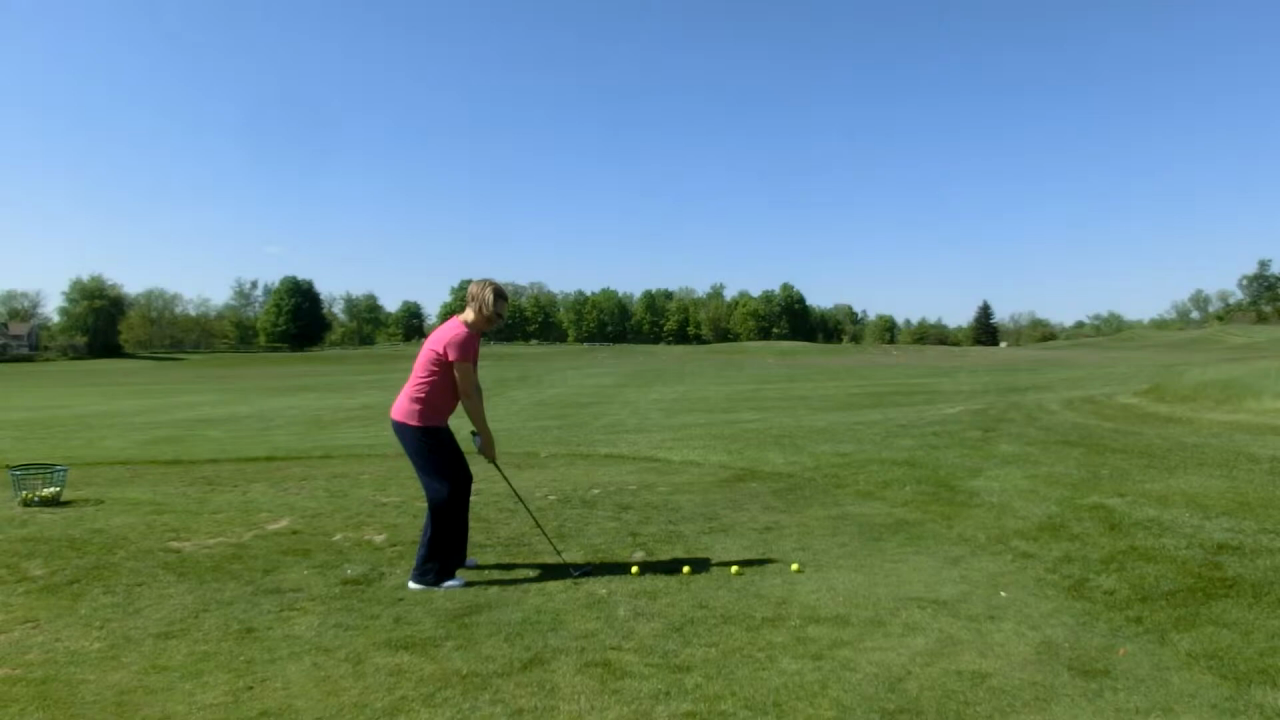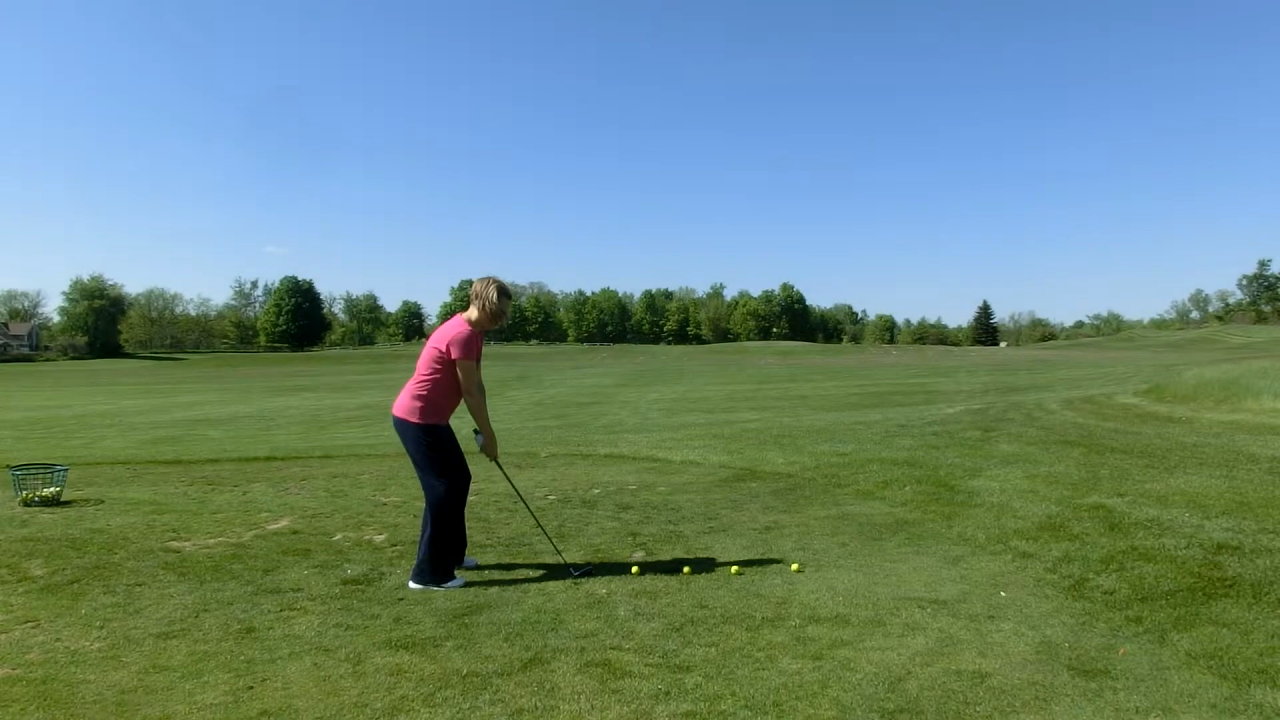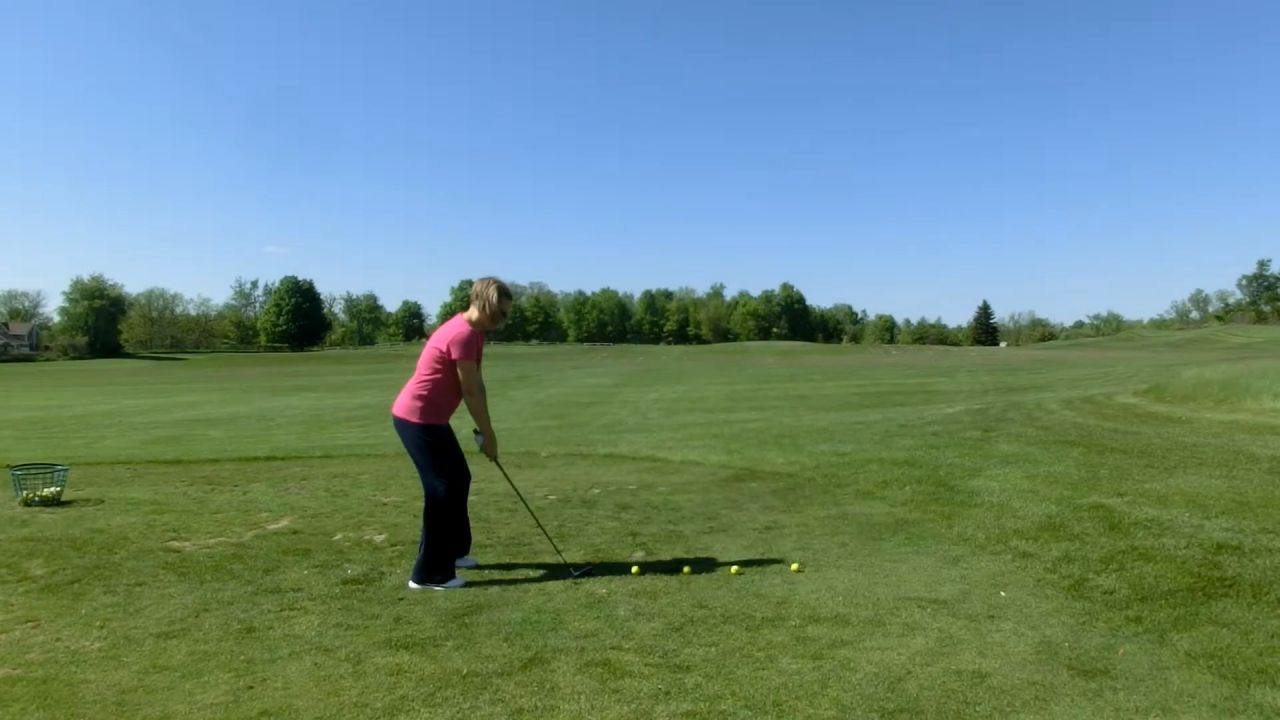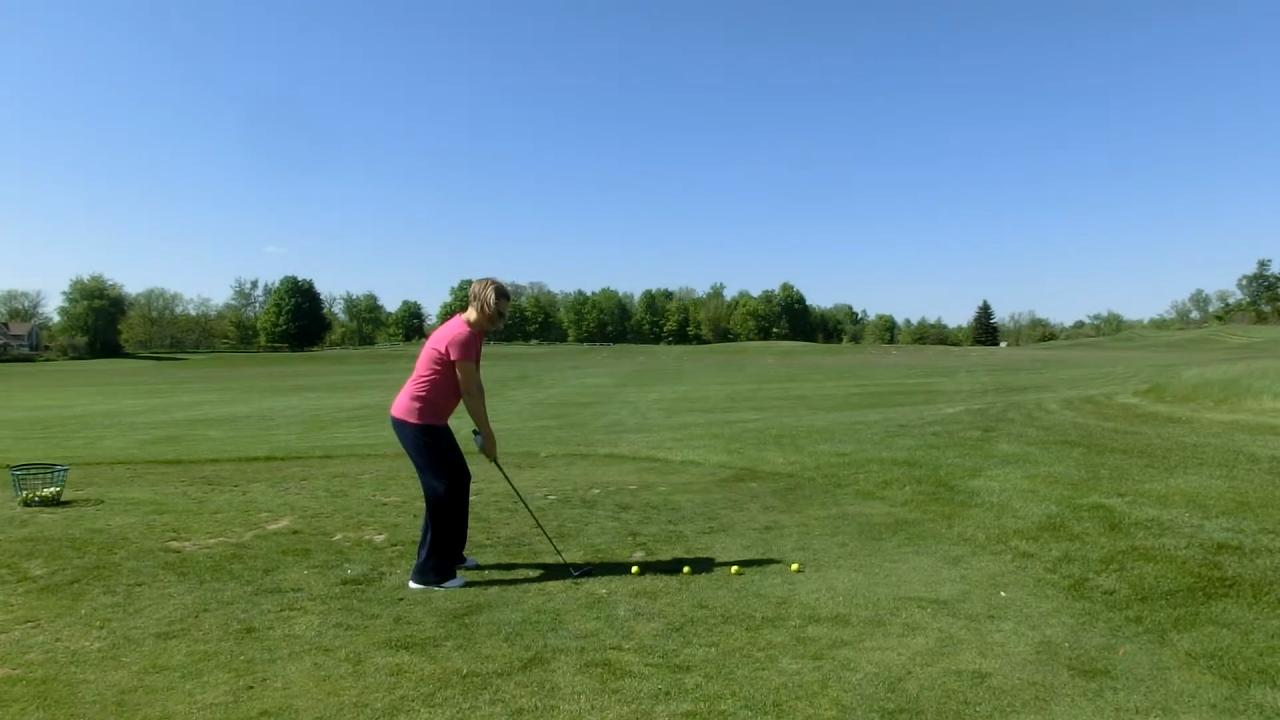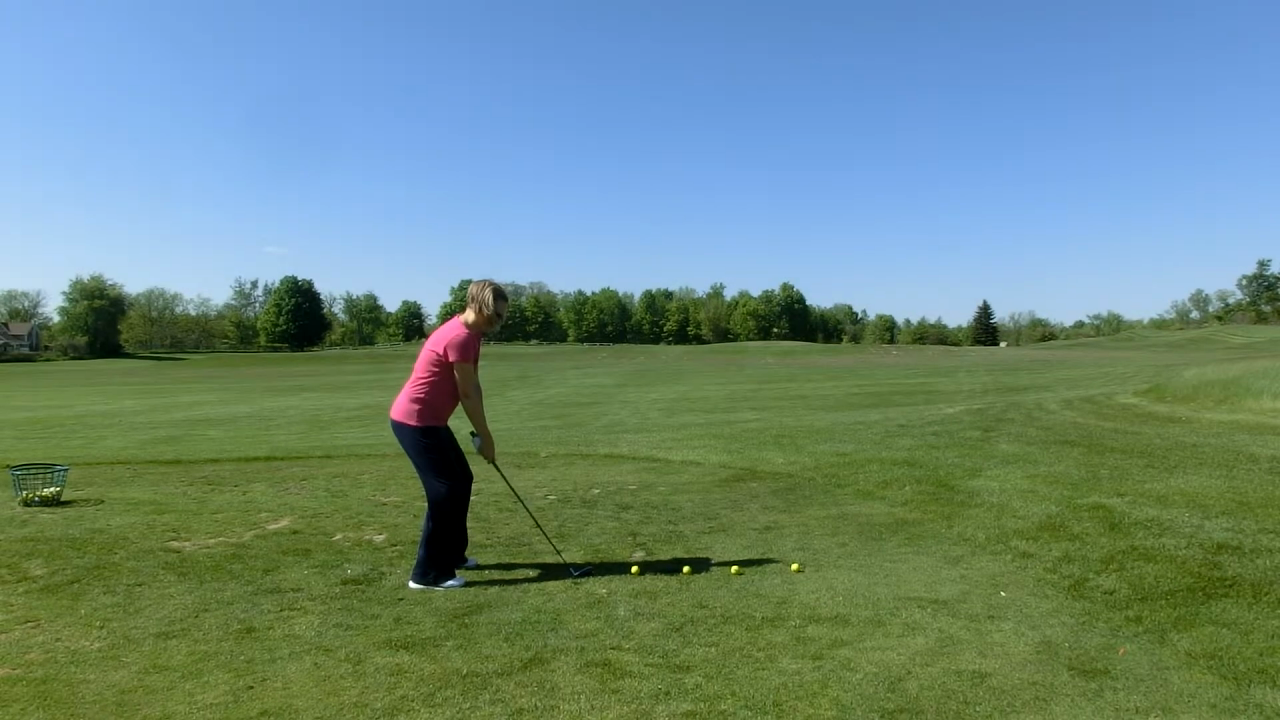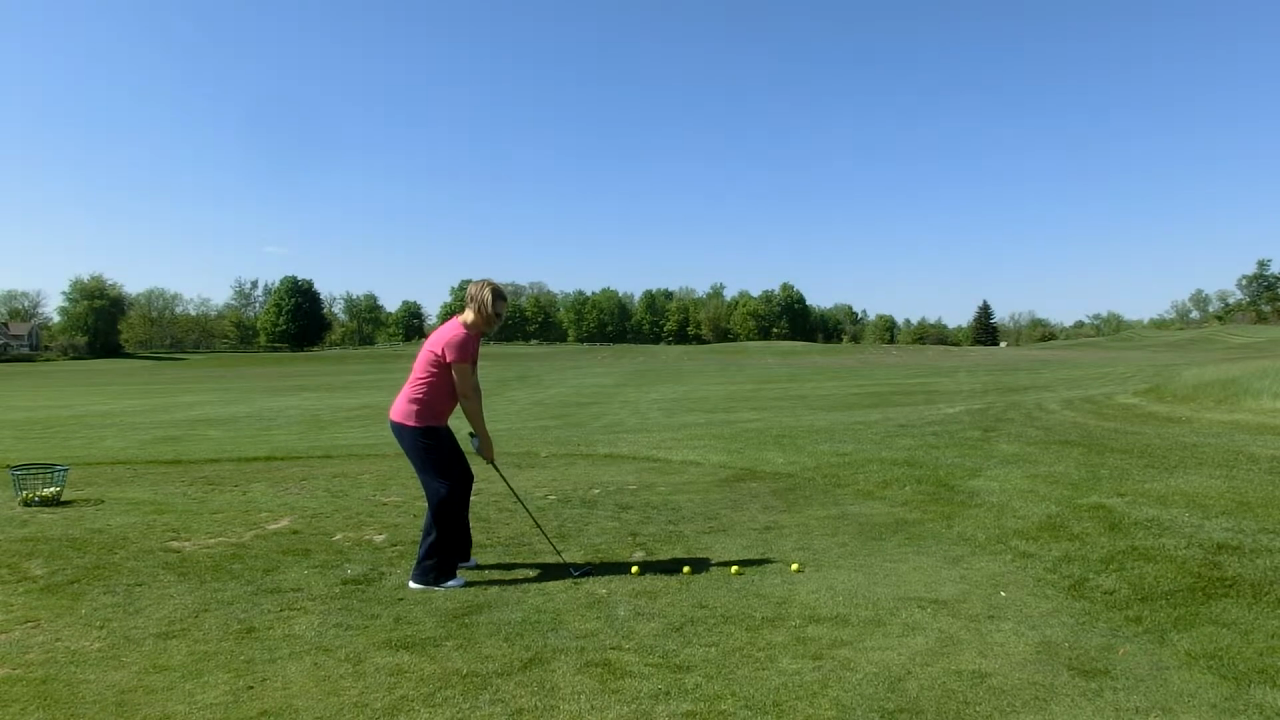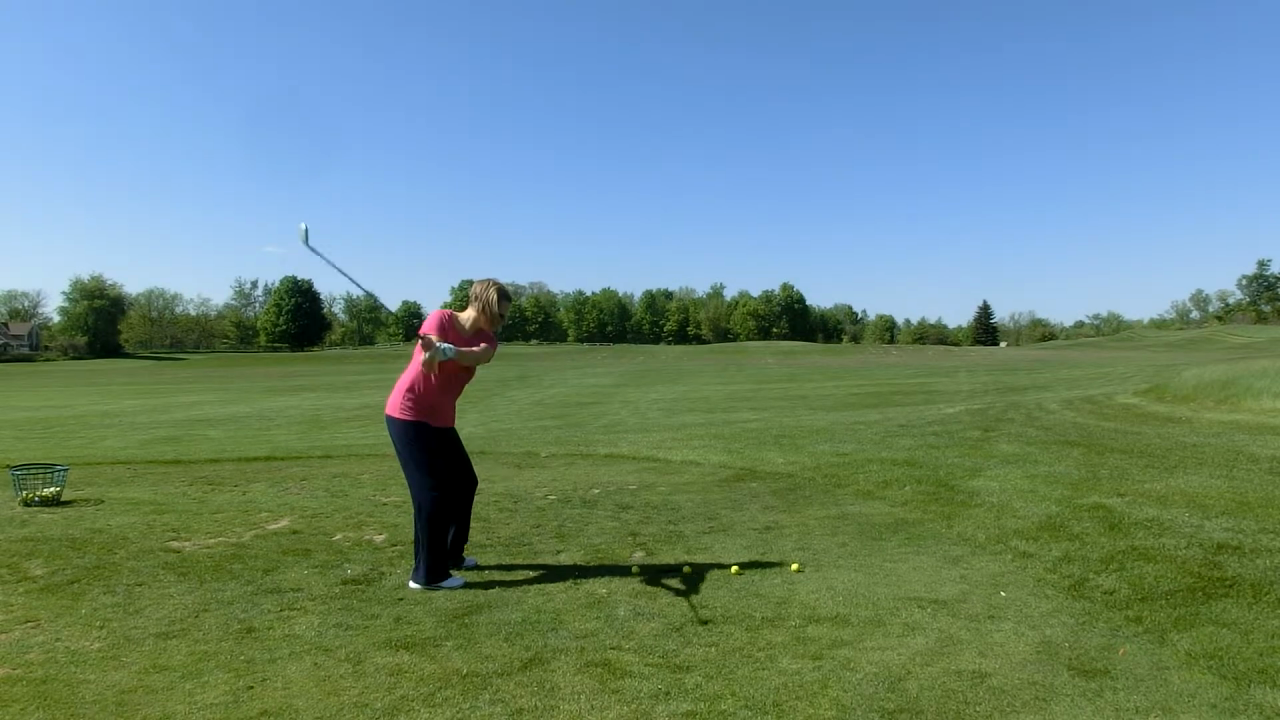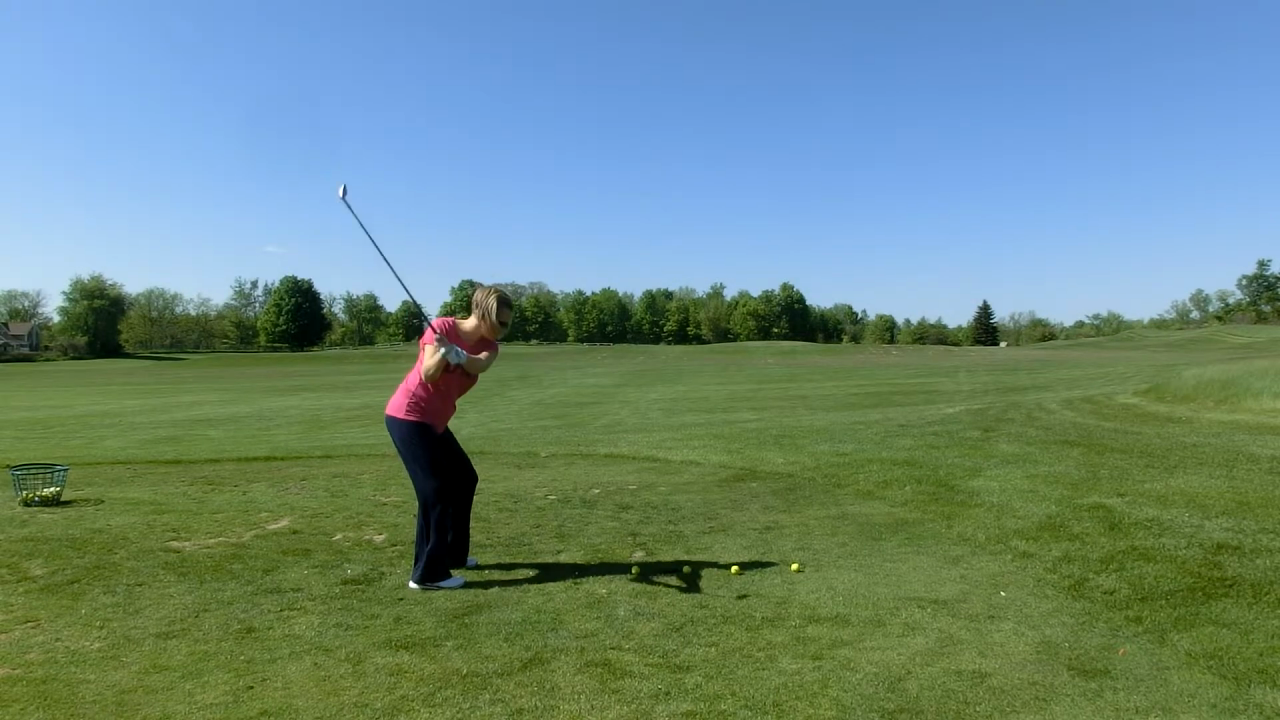
dt=0.5s
person 1, frame 1
left shoulder: (468, 333)
right shoulder: (459, 337)
left elbow: (474, 387)
right elbow: (467, 394)
left wrist: (483, 433)
right wrist: (486, 436)
left hip: (429, 420)
right hip: (416, 421)
left knee: (460, 481)
right knee: (445, 492)
left ankle: (451, 553)
right ankle: (427, 573)
person 1, frame 2
left shoulder: (471, 331)
right shoulder: (462, 335)
left elbow: (477, 385)
right elbow: (470, 392)
left wrist: (485, 431)
right wrist: (488, 434)
left hip: (430, 417)
right hip: (417, 418)
left knee: (459, 480)
right knee: (442, 490)
left ankle: (449, 553)
right ankle: (429, 573)
person 1, frame 3
left shoulder: (473, 331)
right shoulder: (462, 335)
left elbow: (477, 385)
right elbow: (470, 392)
left wrist: (485, 431)
right wrist: (488, 435)
left hip: (430, 417)
right hip: (417, 418)
left knee: (459, 480)
right knee: (443, 490)
left ankle: (449, 552)
right ankle: (428, 573)
person 1, frame 4
left shoulder: (471, 331)
right shoulder: (461, 336)
left elbow: (476, 386)
right elbow: (469, 393)
left wrist: (484, 431)
right wrist: (487, 435)
left hip: (429, 418)
right hip: (415, 419)
left knee: (459, 480)
right knee: (443, 489)
left ankle: (451, 552)
right ankle: (428, 572)
person 1, frame 5
left shoulder: (470, 332)
right shoulder: (459, 338)
left elbow: (474, 387)
right elbow: (467, 394)
left wrist: (482, 433)
right wrist: (485, 437)
left hip: (429, 419)
right hip: (415, 420)
left knee: (461, 480)
right knee: (445, 490)
left ankle: (451, 553)
right ankle: (428, 573)
person 1, frame 6
left shoulder: (470, 334)
right shoulder: (457, 338)
left elbow: (473, 386)
right elbow: (465, 395)
left wrist: (482, 433)
right wrist: (484, 438)
left hip: (431, 420)
right hip: (414, 421)
left knee: (461, 480)
right knee: (445, 490)
left ankle: (452, 551)
right ankle: (429, 573)
person 1, frame 7
left shoulder: (487, 340)
right shoulder: (440, 319)
left elbow: (472, 358)
right elbow: (428, 362)
left wrist: (445, 351)
right wrist: (432, 350)
left hip: (440, 420)
right hip: (407, 415)
left knee: (464, 483)
right knee: (431, 491)
left ankle: (449, 554)
right ankle: (427, 574)
person 1, frame 8
left shoulder: (489, 345)
right shoulder: (443, 329)
left elbow: (478, 367)
right elbow: (426, 376)
left wrist: (459, 356)
right wrist: (441, 352)
left hip: (433, 422)
right hip: (407, 417)
left knee: (464, 480)
right knee: (435, 490)
left ankle: (452, 553)
right ankle: (427, 574)
